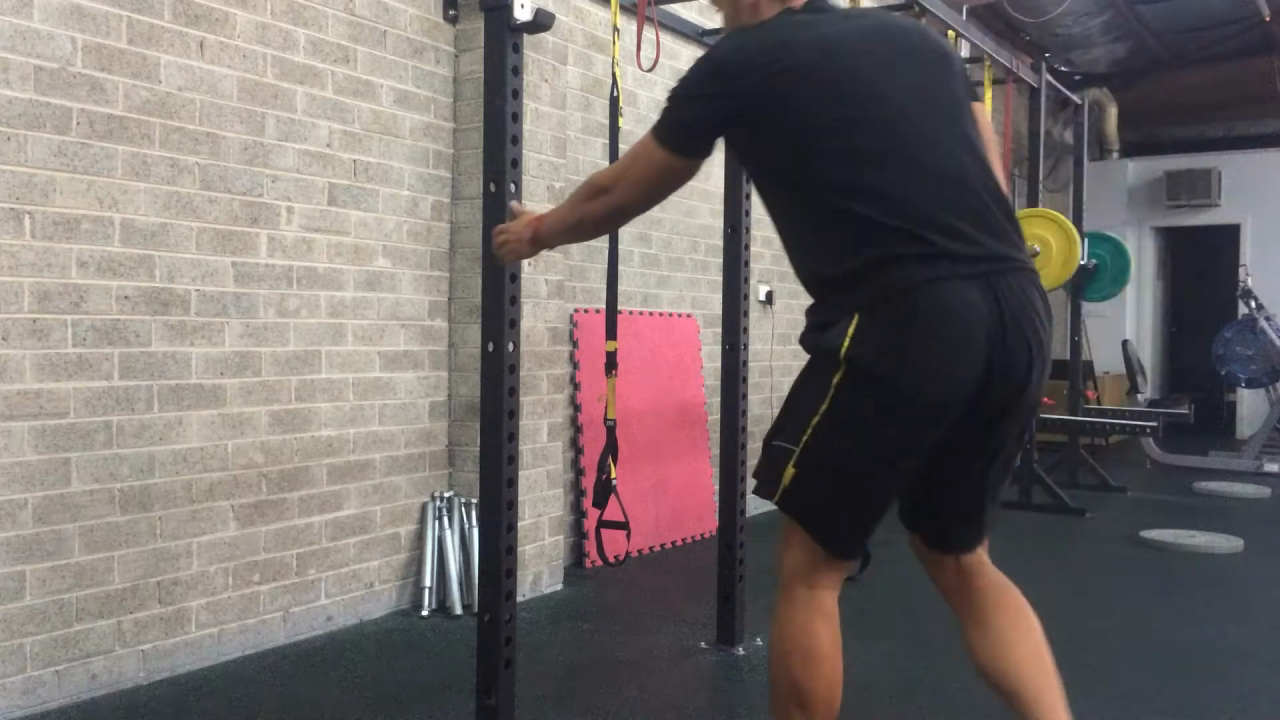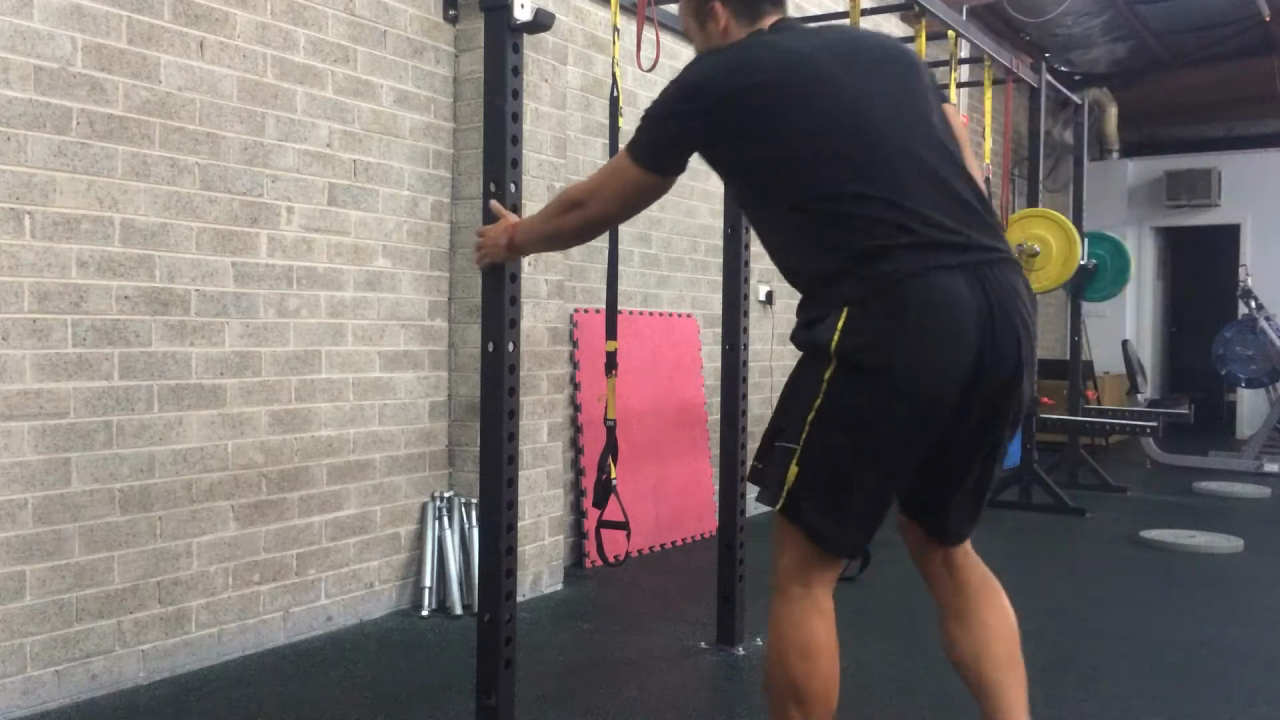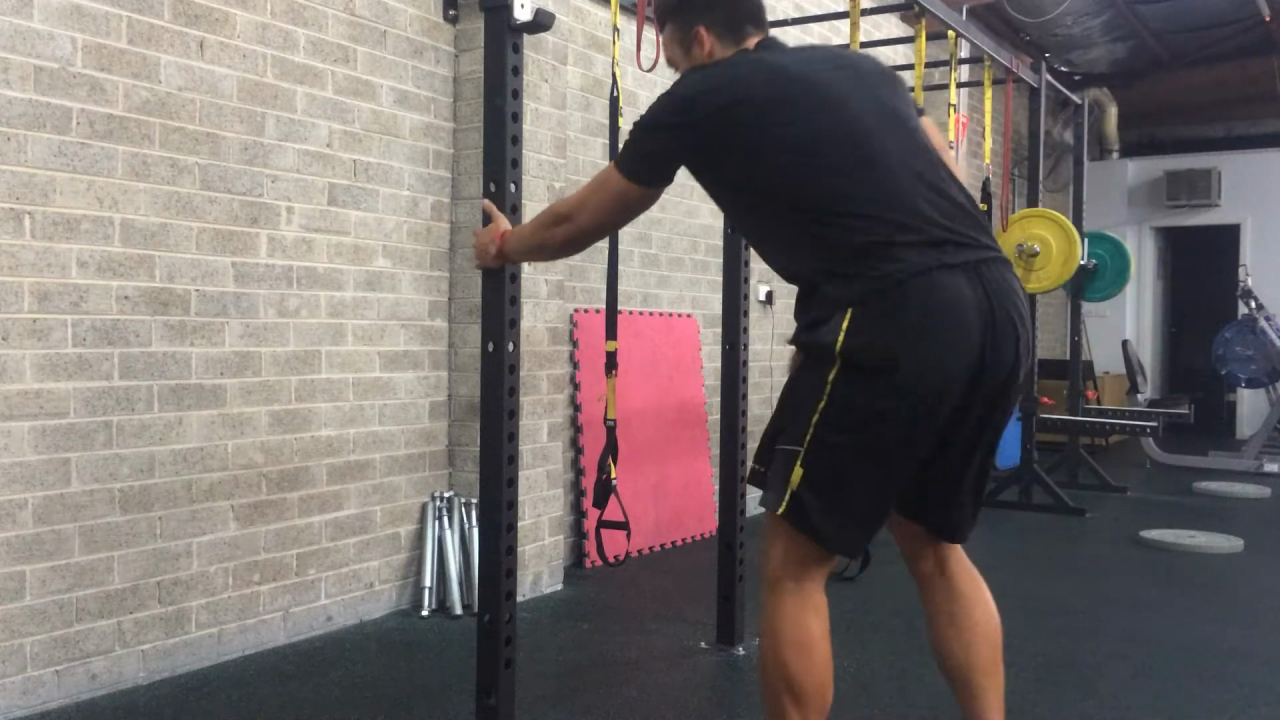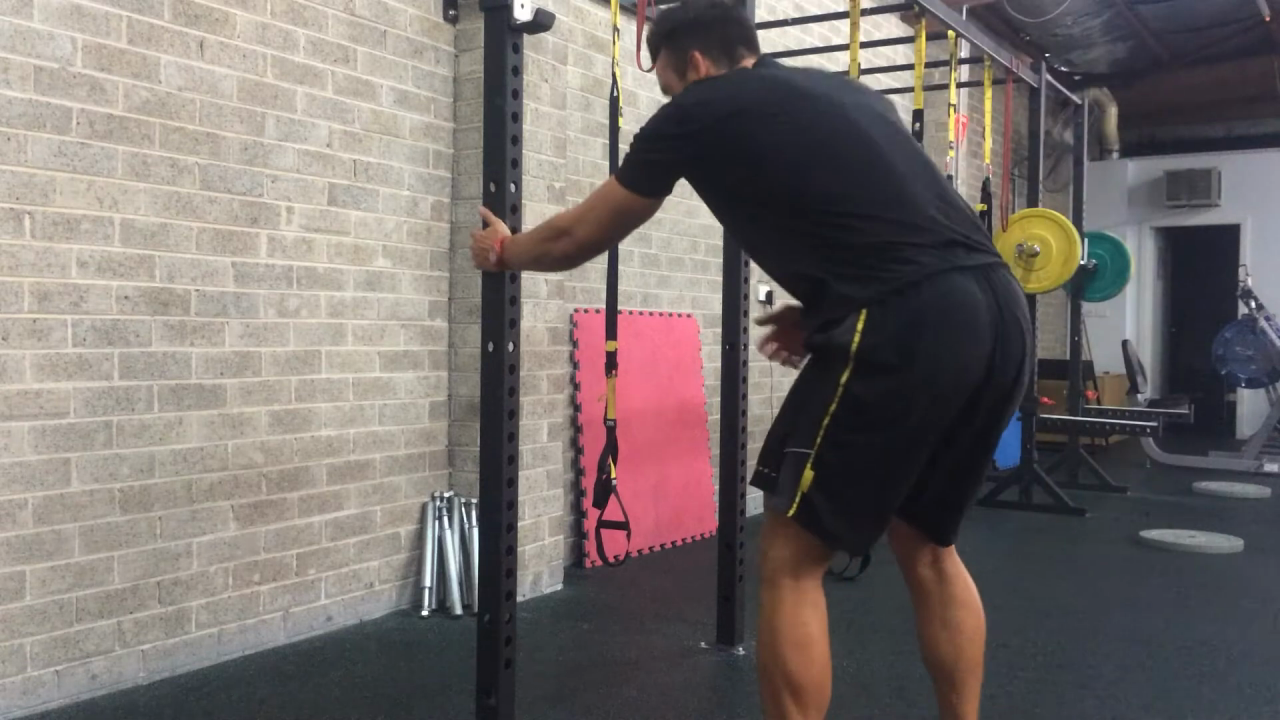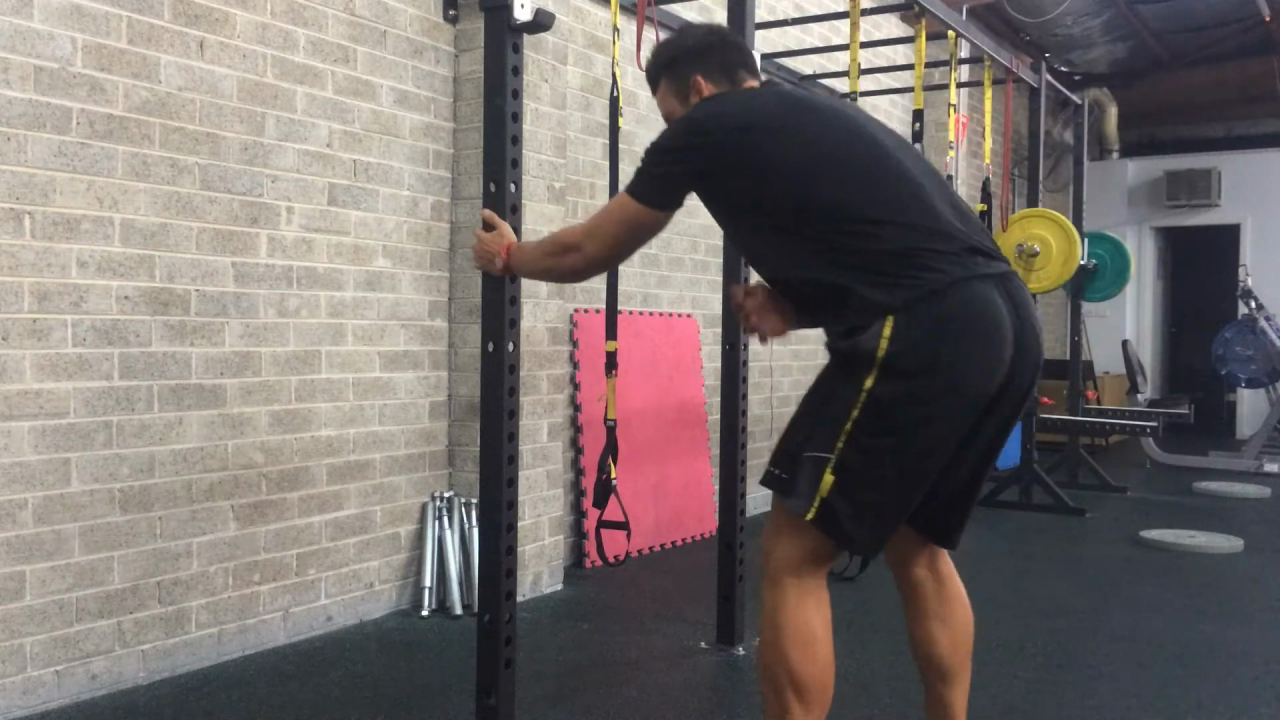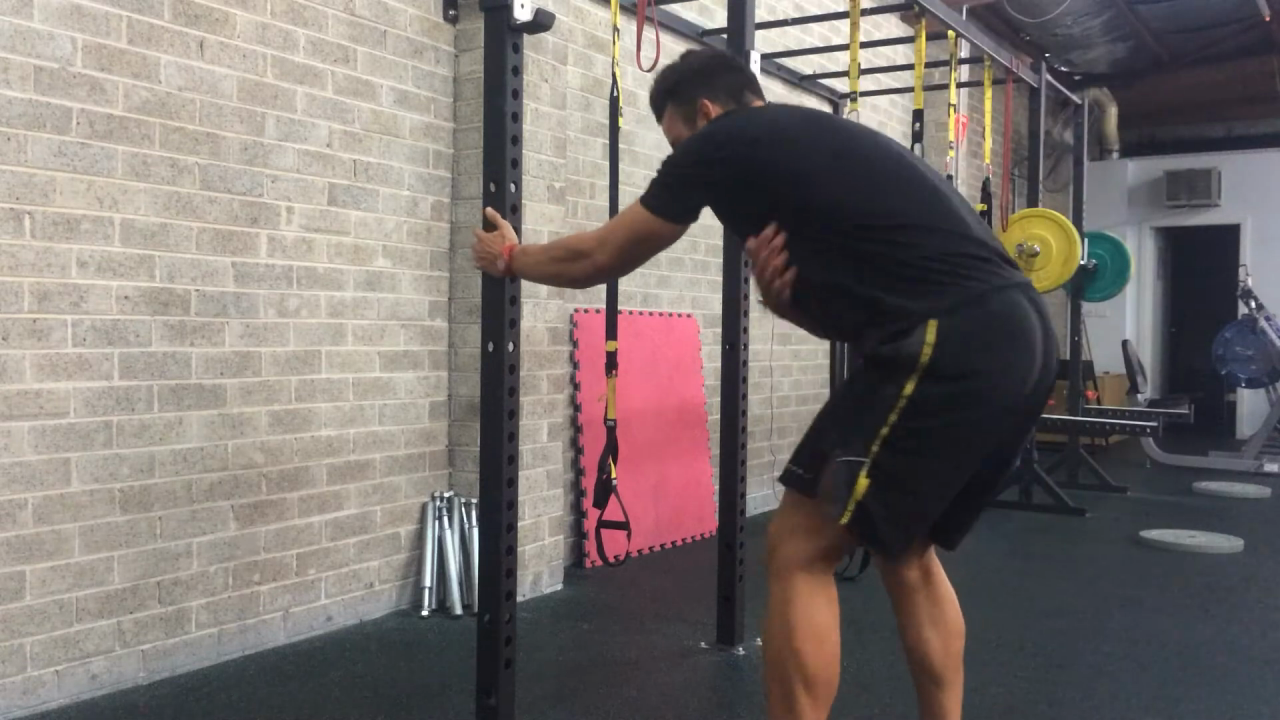
dt=0.1s
person 1, frame 1
left shoulder: (743, 60)
left elbow: (615, 197)
right elbow: (990, 187)
left wrist: (535, 231)
left hip: (906, 325)
right hip: (1015, 310)
left knee: (809, 571)
right knee: (957, 560)
person 1, frame 2
left shoulder: (716, 81)
left elbow: (591, 209)
right elbow: (971, 187)
left wrist: (513, 237)
left hip: (896, 319)
right hip: (1000, 303)
left knee: (801, 570)
right knee: (945, 551)
person 1, frame 3
left shoulder: (698, 96)
right shoulder: (864, 71)
left elbow: (576, 225)
left wrist: (504, 244)
left hip: (896, 323)
right hip: (996, 303)
left knee: (792, 566)
right knee: (932, 548)
person 1, frame 4
left shoulder: (699, 112)
right shoulder: (841, 93)
left elbow: (577, 238)
left wrist: (504, 251)
right wrist: (818, 312)
left hip: (907, 327)
right hip: (997, 309)
left knee: (791, 563)
right knee: (926, 550)
person 1, frame 5
left shoulder: (708, 128)
right shoulder: (818, 120)
left elbow: (587, 252)
left wrist: (506, 254)
right wrist: (794, 307)
left hip: (927, 334)
right hip: (1002, 319)
left knee: (792, 557)
right knee: (915, 550)
person 1, frame 6
left shoulder: (724, 144)
right shoulder: (822, 138)
left elbow: (597, 259)
left wrist: (510, 257)
right wrist: (788, 295)
left hip: (954, 341)
right hip: (1018, 331)
left knee: (798, 553)
right knee: (904, 553)
